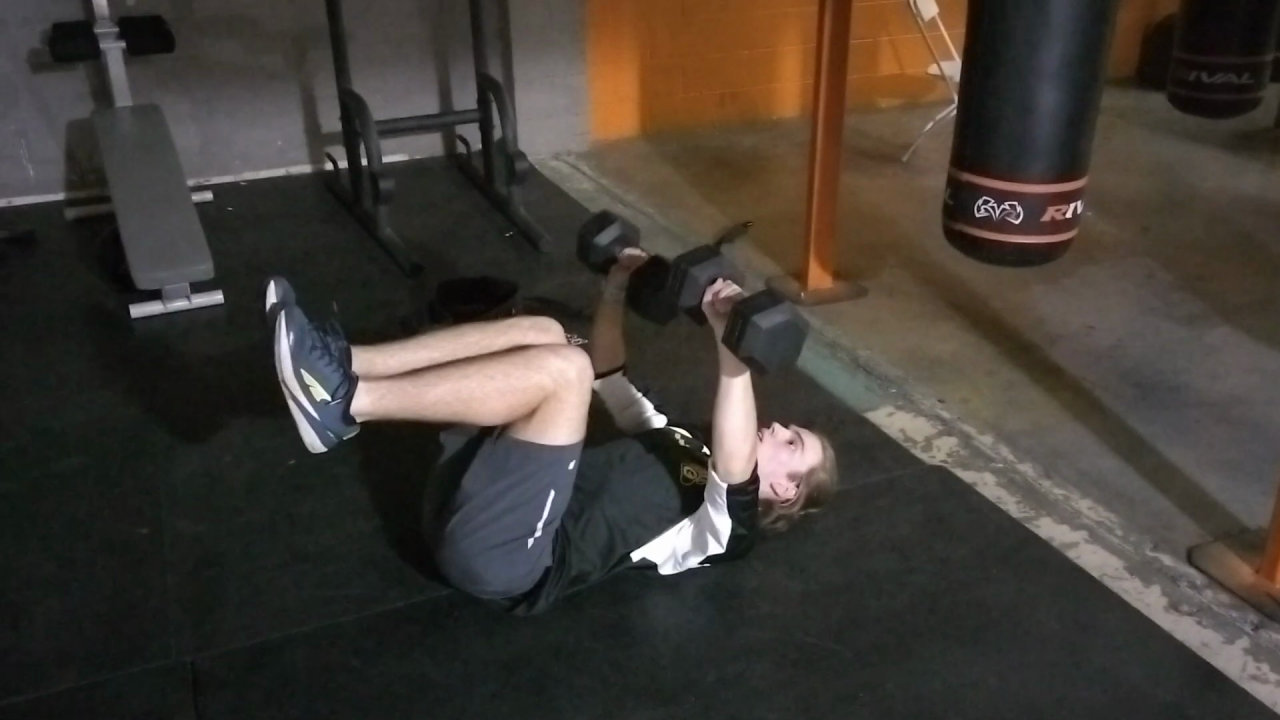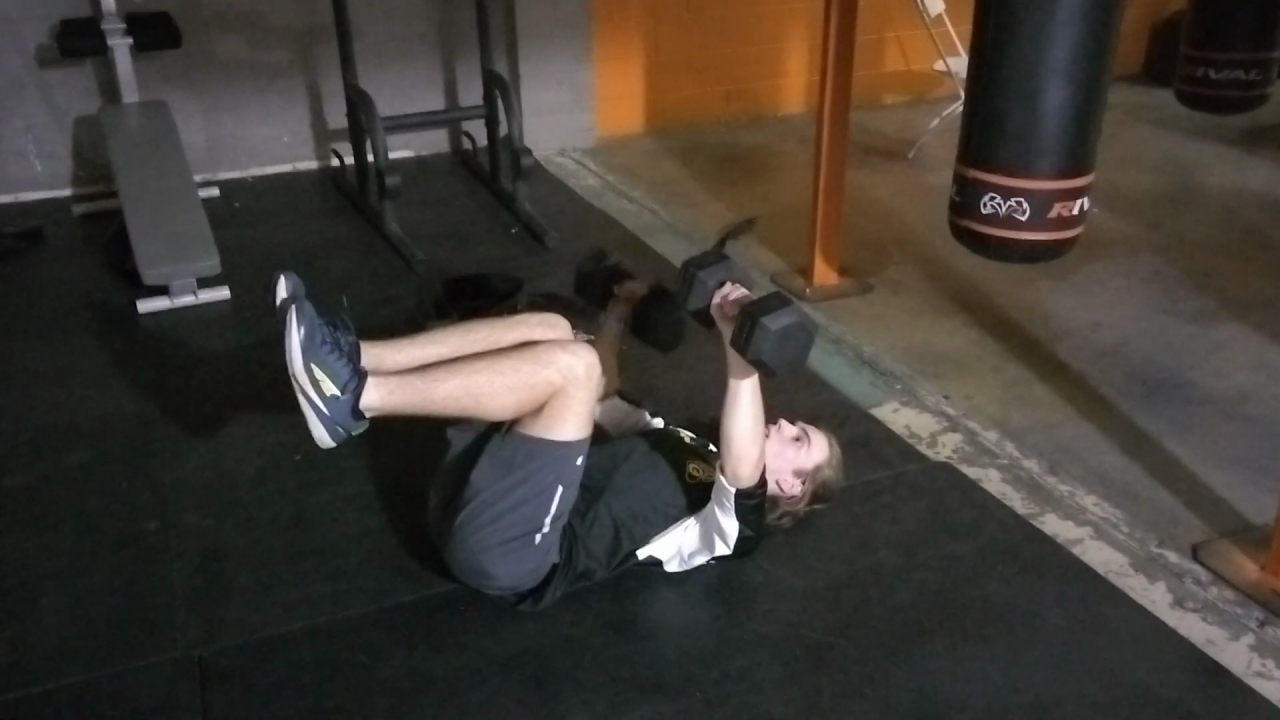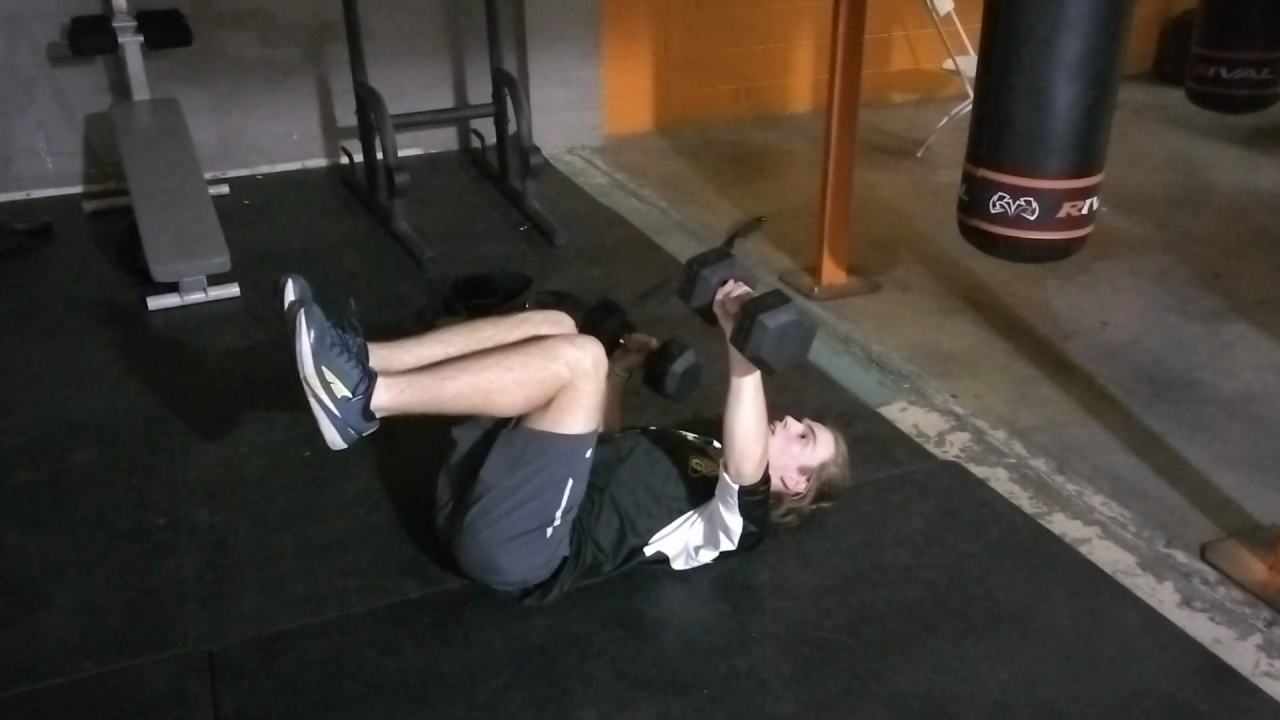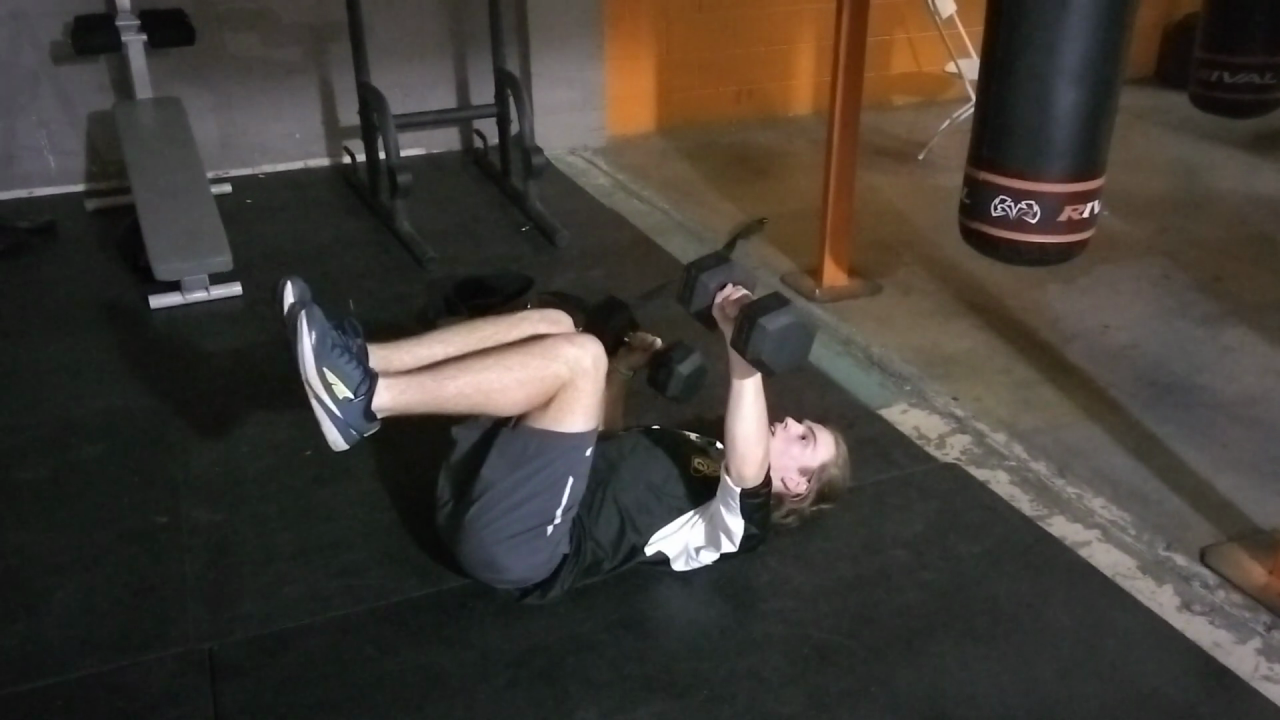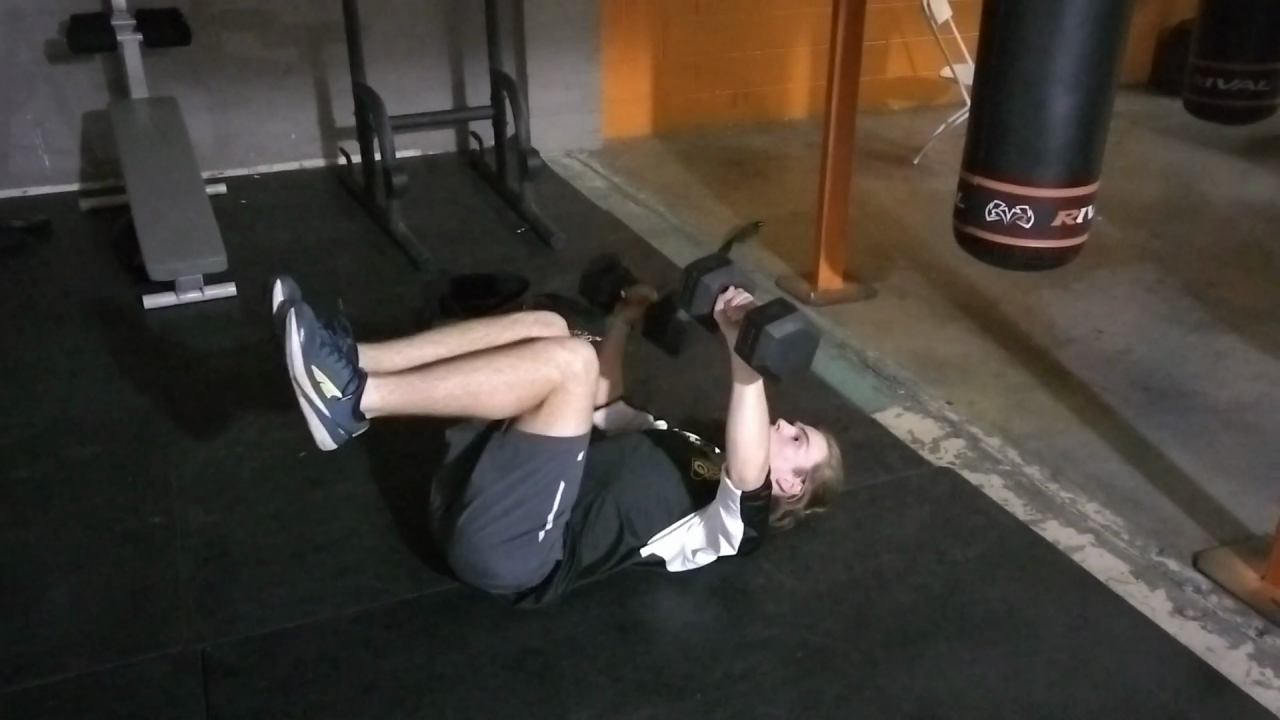
dt=0.3s
person 1, frame 1
left shoulder: (729, 525)
right shoulder: (675, 444)
left elbow: (735, 466)
right elbow: (610, 377)
left wrist: (732, 352)
right wrist: (614, 290)
left hip: (501, 550)
right hip: (475, 497)
left knee: (563, 369)
right knee: (541, 332)
left ankle: (345, 404)
right ankle: (343, 364)
person 1, frame 2
left shoulder: (733, 522)
right shoulder: (686, 445)
left elbow: (742, 469)
right elbow: (600, 404)
left wrist: (740, 352)
right wrist: (616, 318)
left hip: (506, 545)
right hip: (475, 493)
left knee: (571, 363)
right knee: (549, 328)
left ankle: (352, 400)
right ankle: (351, 359)
person 1, frame 3
left shoulder: (739, 517)
right shoulder: (696, 450)
left elbow: (745, 467)
right elbow: (599, 435)
left wrist: (743, 350)
right wrist: (620, 370)
left hip: (517, 542)
right hip: (480, 490)
left knee: (578, 357)
right knee: (552, 326)
left ankle: (364, 402)
right ankle: (360, 360)
person 1, frame 4
left shoulder: (739, 519)
right shoulder: (695, 448)
left elbow: (746, 469)
right elbow: (600, 438)
left wrist: (741, 352)
right wrist: (624, 368)
left hip: (515, 537)
right hip: (481, 492)
left knee: (579, 354)
right knee: (550, 323)
left ankle: (365, 404)
right ankle: (361, 362)
person 1, frame 5
left shoulder: (736, 520)
right shoulder: (687, 446)
left elbow: (746, 473)
right elbow: (602, 409)
left wrist: (744, 356)
right wrist: (621, 324)
left hip: (508, 542)
right hip: (475, 491)
left knee: (569, 360)
right knee: (544, 326)
left ankle: (353, 401)
right ankle: (350, 360)
